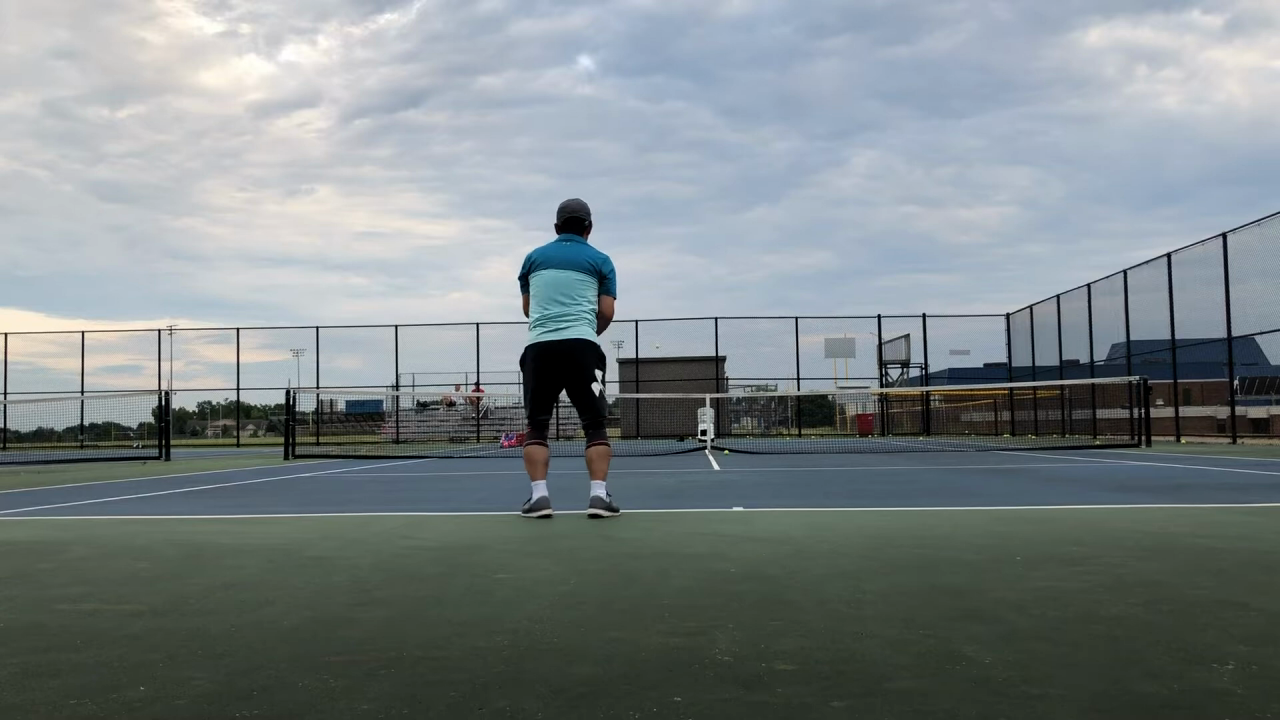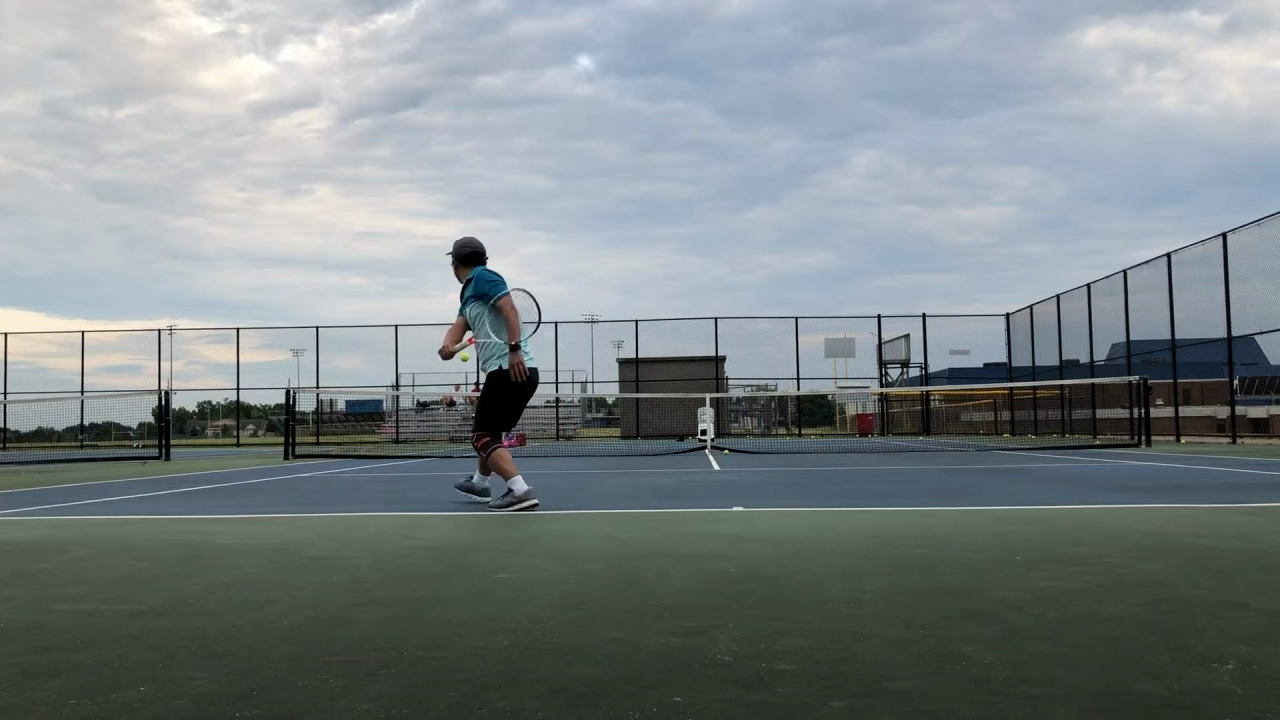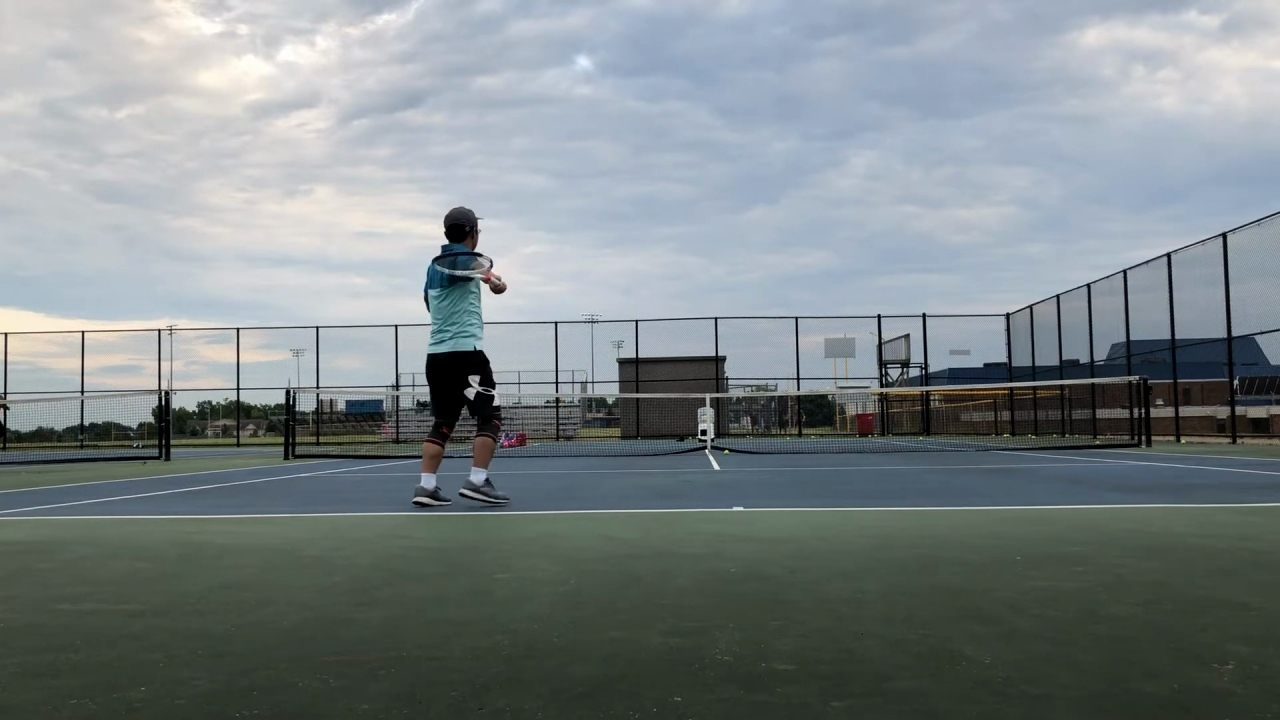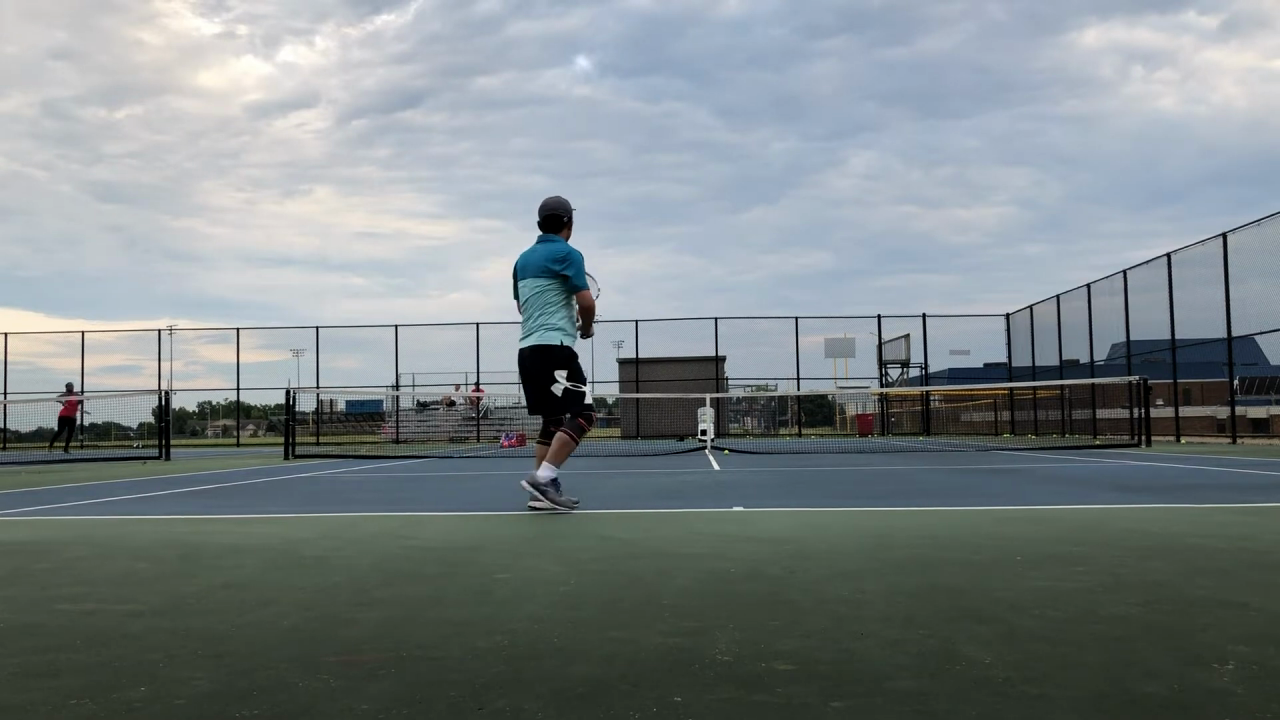
dt=1s
person 1, frame 1
left shoulder: (533, 257)
right shoulder: (600, 260)
right elbow: (606, 313)
left hip: (539, 348)
right hip: (581, 347)
left knee: (537, 425)
right knee: (594, 423)
left ankle: (539, 495)
right ankle: (599, 494)
person 1, frame 2
left shoulder: (483, 278)
right shoulder: (471, 292)
left elbow: (510, 309)
right elbow: (459, 326)
left wrist: (514, 349)
right wrist: (449, 344)
left hip: (510, 371)
right hip: (518, 373)
left knee: (483, 436)
right knee: (491, 427)
left ankle: (520, 491)
right ankle: (480, 483)
person 1, frame 3
left shoulder: (435, 265)
right wrist: (492, 279)
left hip: (436, 355)
right hip: (465, 353)
left knee: (443, 423)
right knee: (489, 418)
left ankle: (426, 486)
right ankle: (478, 481)
person 1, frame 4
left shoulder: (523, 258)
right shoulder: (568, 254)
right elbow: (585, 301)
right wrist: (586, 325)
left hip: (529, 349)
right hip: (553, 348)
left knee: (554, 420)
right knee: (582, 414)
left ankle: (544, 489)
right ankle: (543, 477)
